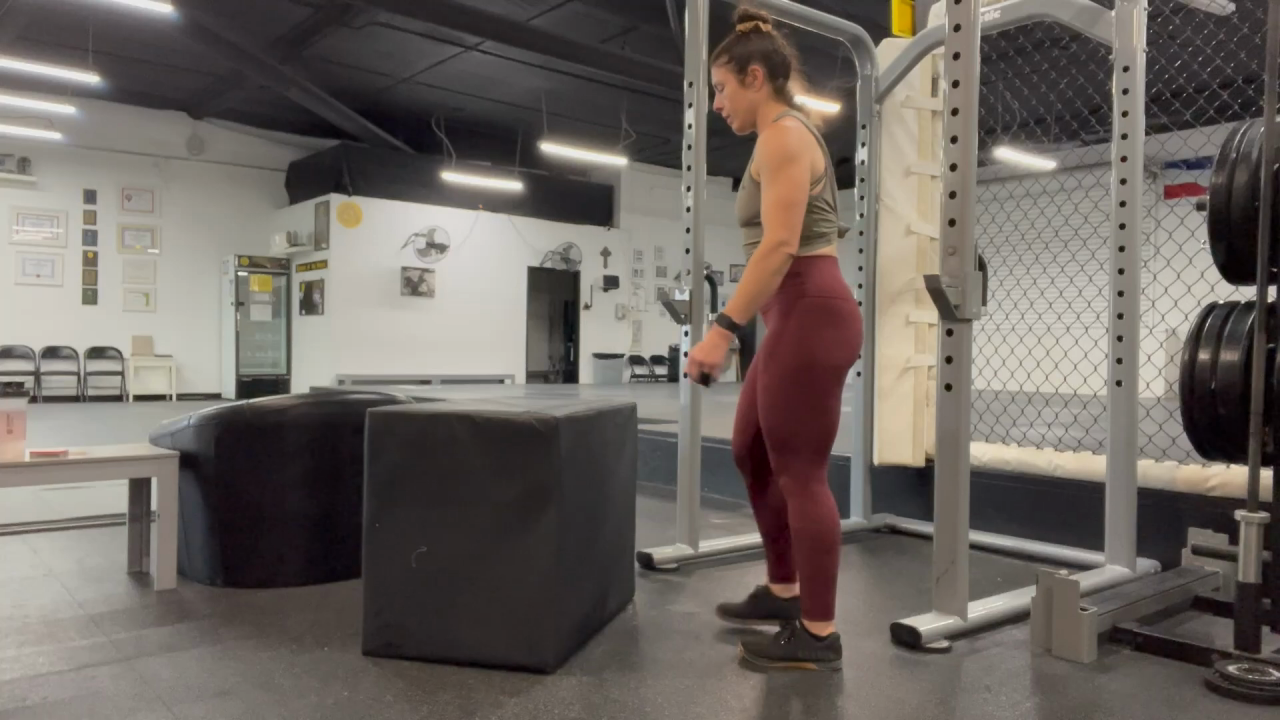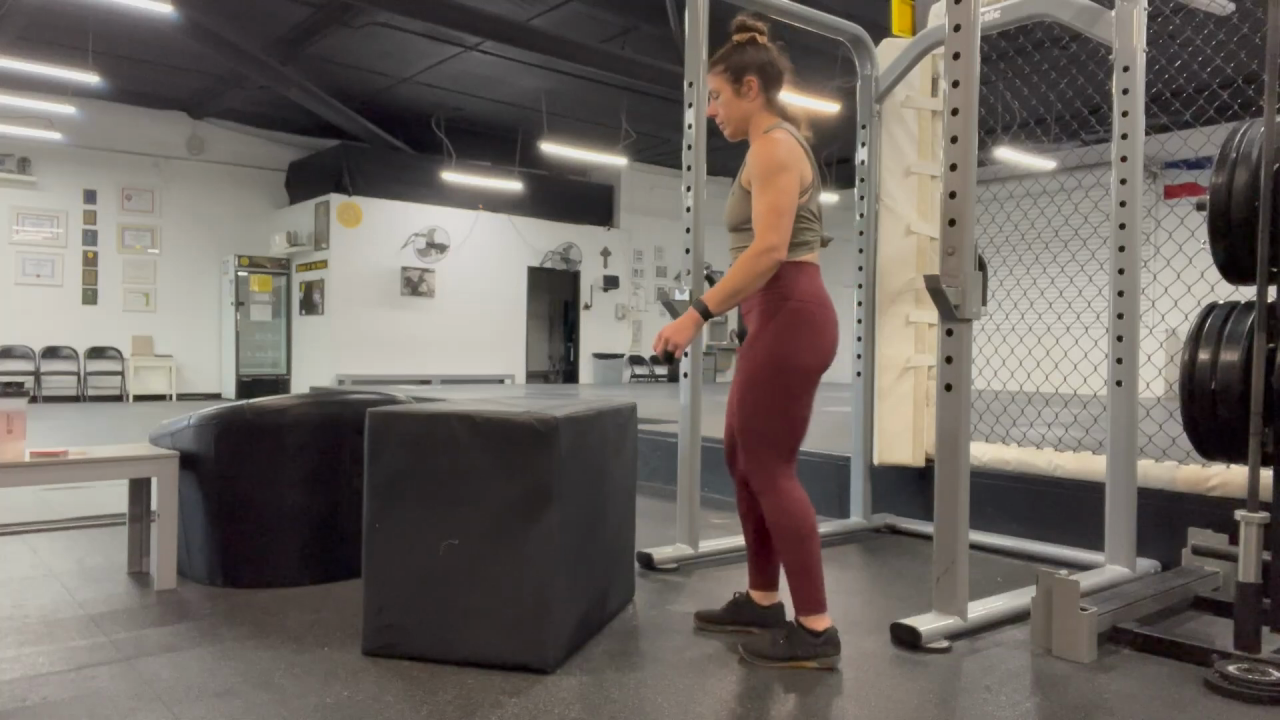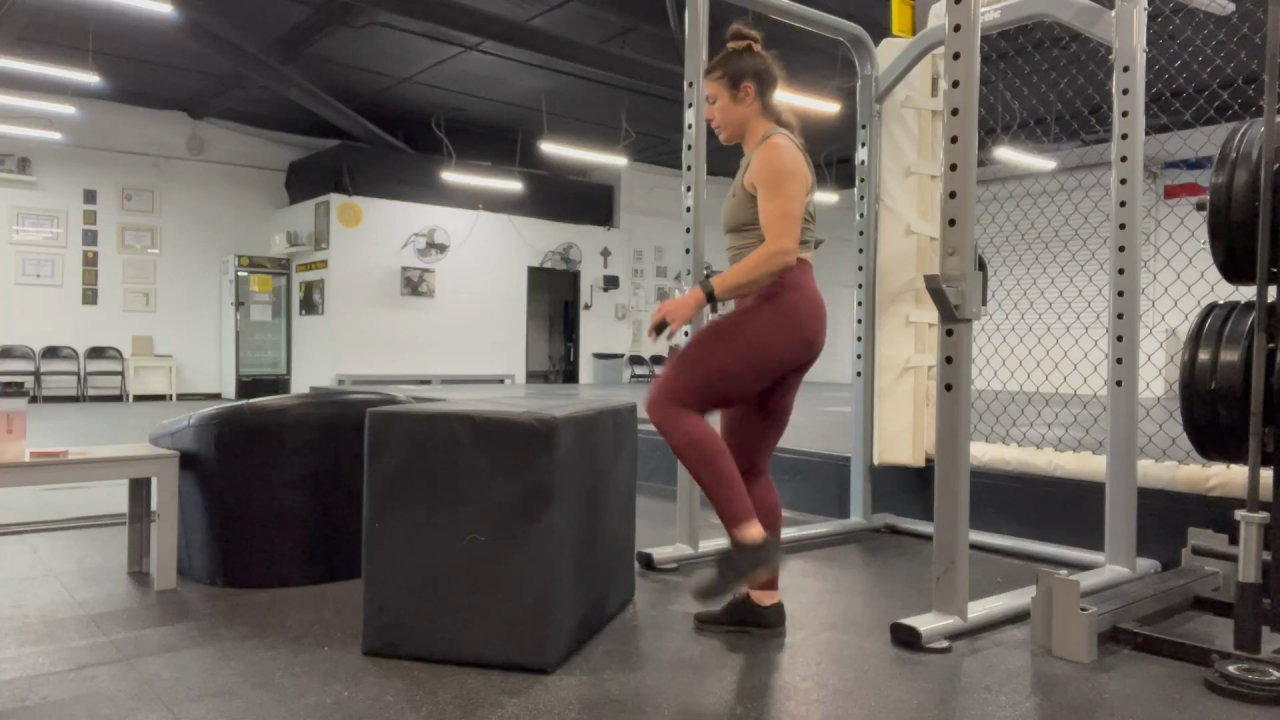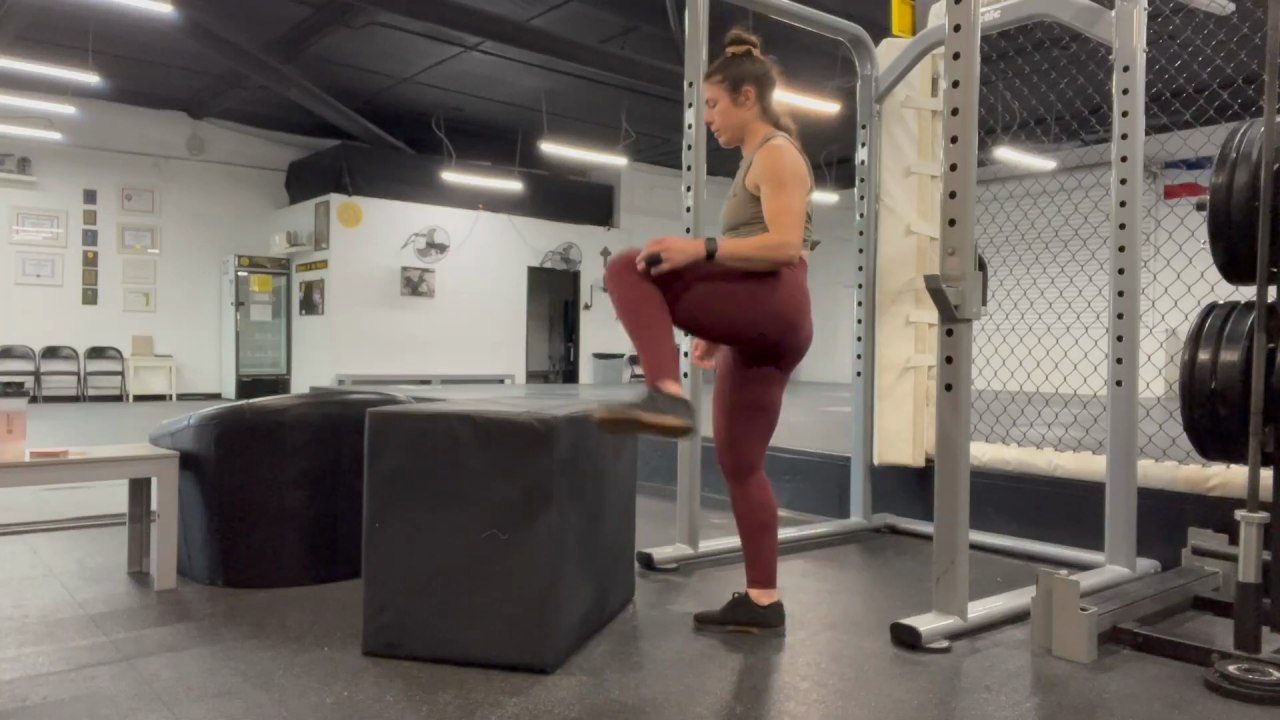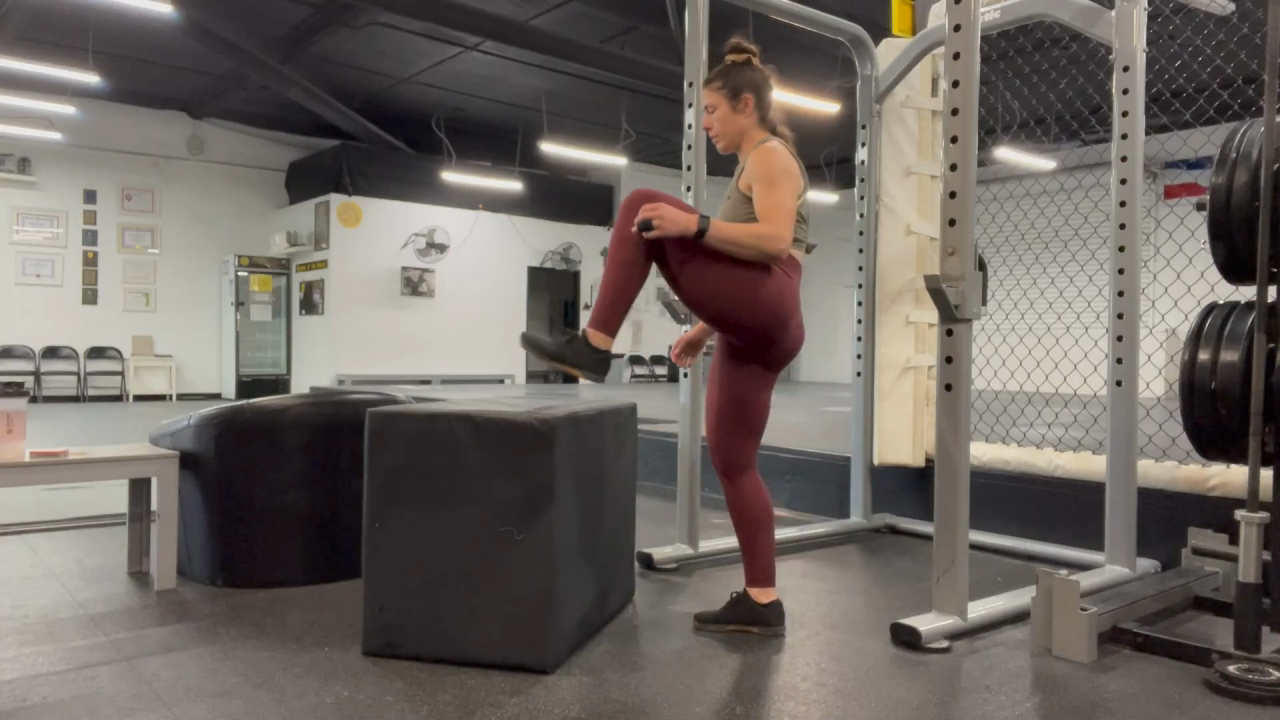
dt=0.2s
person 1, frame 1
left shoulder: (782, 137)
right shoulder: (789, 136)
left elbow: (779, 247)
left wrist: (722, 328)
left hip: (809, 316)
right hip: (802, 315)
left knee: (799, 475)
right knee: (751, 455)
left ankle: (817, 634)
right ankle: (783, 591)
person 1, frame 2
left shoulder: (772, 147)
right shoulder: (778, 147)
left elbow: (767, 251)
left wrist: (697, 314)
left hip: (788, 320)
right hip: (784, 320)
left knee: (768, 474)
right knee: (743, 464)
left ankle: (813, 630)
right ankle: (761, 602)
person 1, frame 3
left shoulder: (774, 152)
right shoulder: (766, 156)
left elbow: (780, 252)
left wrist: (701, 296)
right wrist: (719, 300)
left hip: (780, 313)
right hip: (779, 317)
left knee: (669, 403)
right knee: (745, 462)
left ankle: (749, 541)
right ankle: (761, 599)
person 1, frame 4
left shoulder: (776, 152)
right shoulder: (760, 160)
left elbow: (785, 246)
left wrist: (702, 251)
right wrist: (717, 326)
left hip: (772, 307)
right hip: (770, 323)
left knee: (629, 269)
right knee: (739, 463)
left ankle: (666, 394)
right ankle: (762, 601)
person 1, frame 5
left shoulder: (770, 156)
right shoulder: (756, 163)
left elbow: (776, 242)
left wrist: (693, 226)
right wrist: (703, 329)
left hip: (765, 310)
right hip: (760, 328)
left knee: (642, 208)
right knee: (733, 463)
left ankle: (592, 346)
right ankle: (762, 601)
